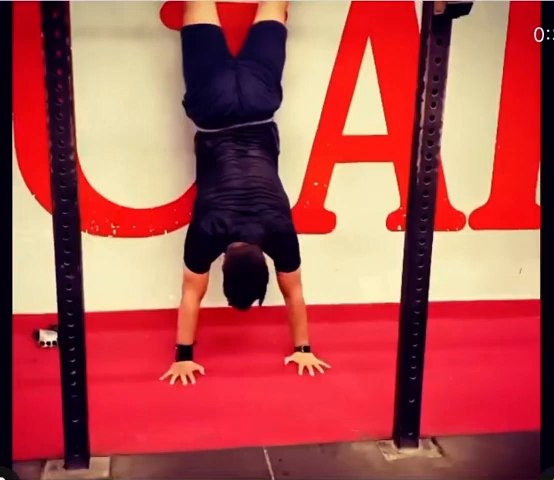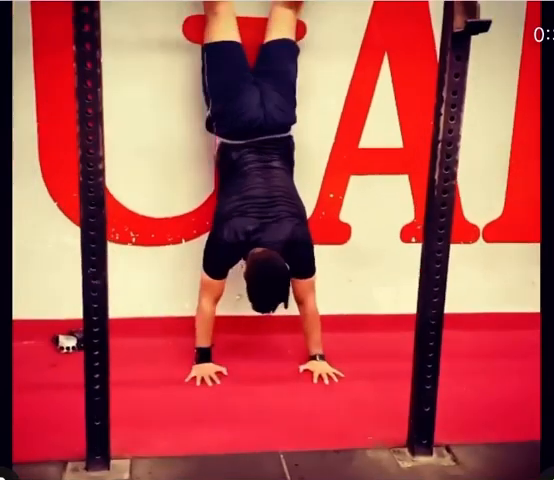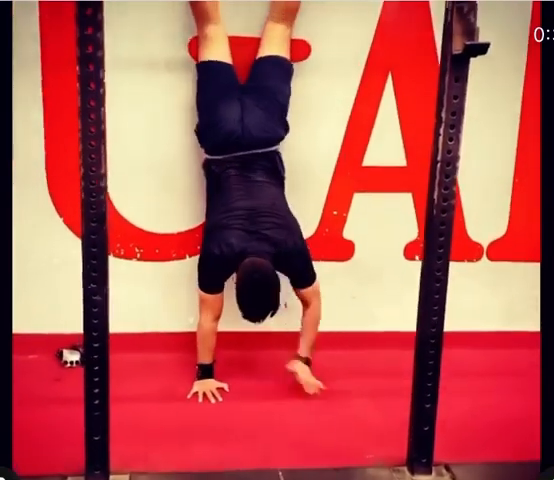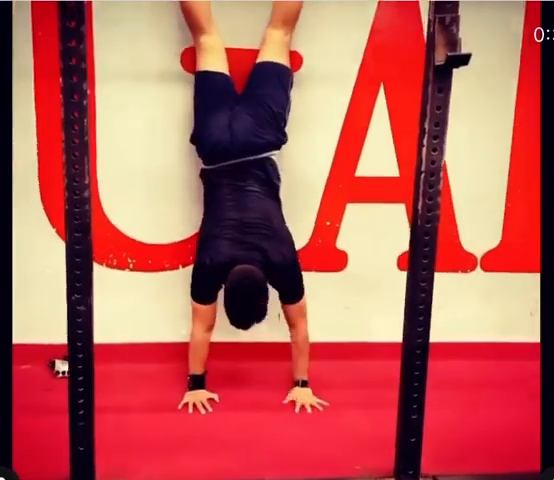
dt=0.3s
person 1, frame 1
left shoulder: (279, 227)
right shoulder: (206, 226)
left elbow: (293, 292)
right elbow: (191, 295)
left wrist: (304, 348)
right wrist: (182, 355)
left hip: (255, 108)
right hip: (217, 116)
person 1, frame 2
left shoulder: (297, 237)
right shoulder: (226, 237)
left elbow: (307, 301)
right elbow: (208, 300)
left wrist: (318, 356)
right wrist: (202, 358)
left hip: (273, 121)
right hip: (238, 122)
person 1, frame 3
left shoulder: (290, 246)
right shoulder: (219, 249)
left elbow: (312, 302)
right elbow: (208, 316)
left wrist: (303, 360)
right wrist: (204, 374)
left hip: (260, 137)
right hip: (226, 136)
person 1, frame 4
left shoulder: (282, 259)
right shoulder: (210, 260)
left elbow: (288, 324)
right elbow: (201, 327)
left wrist: (302, 384)
right wrist: (195, 386)
left hip: (255, 142)
right hip: (221, 146)
right knee: (207, 39)
